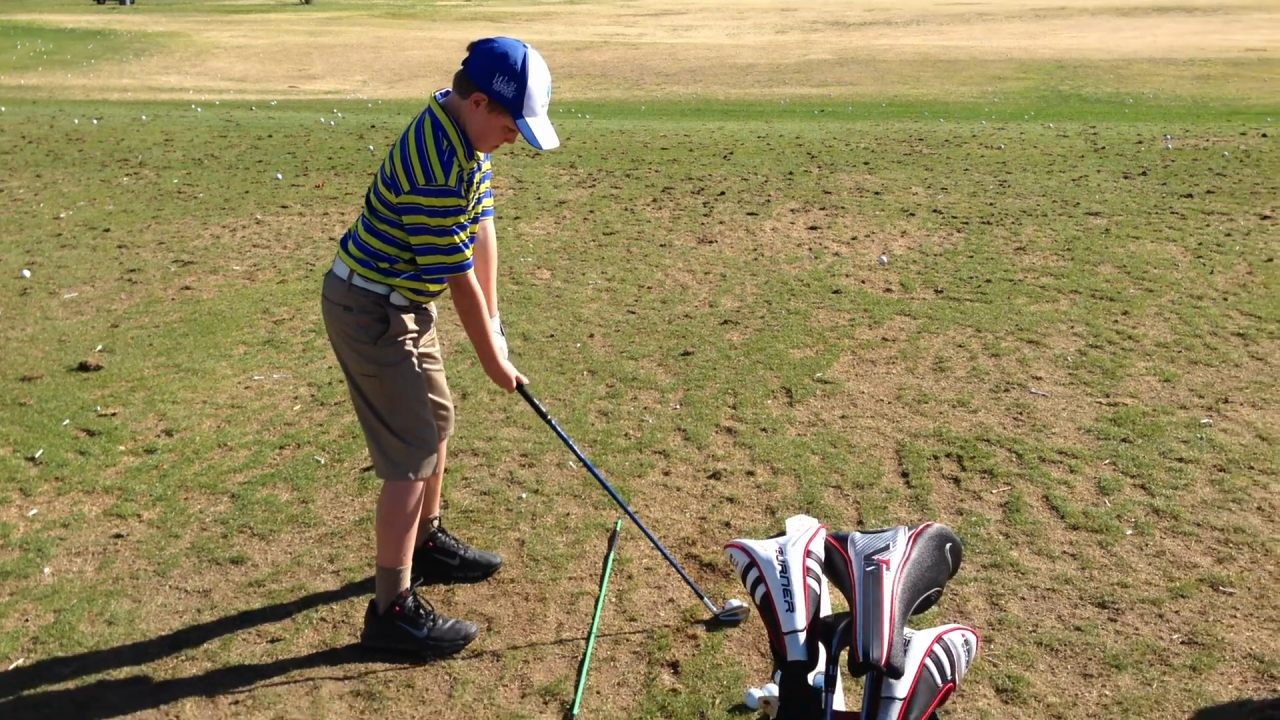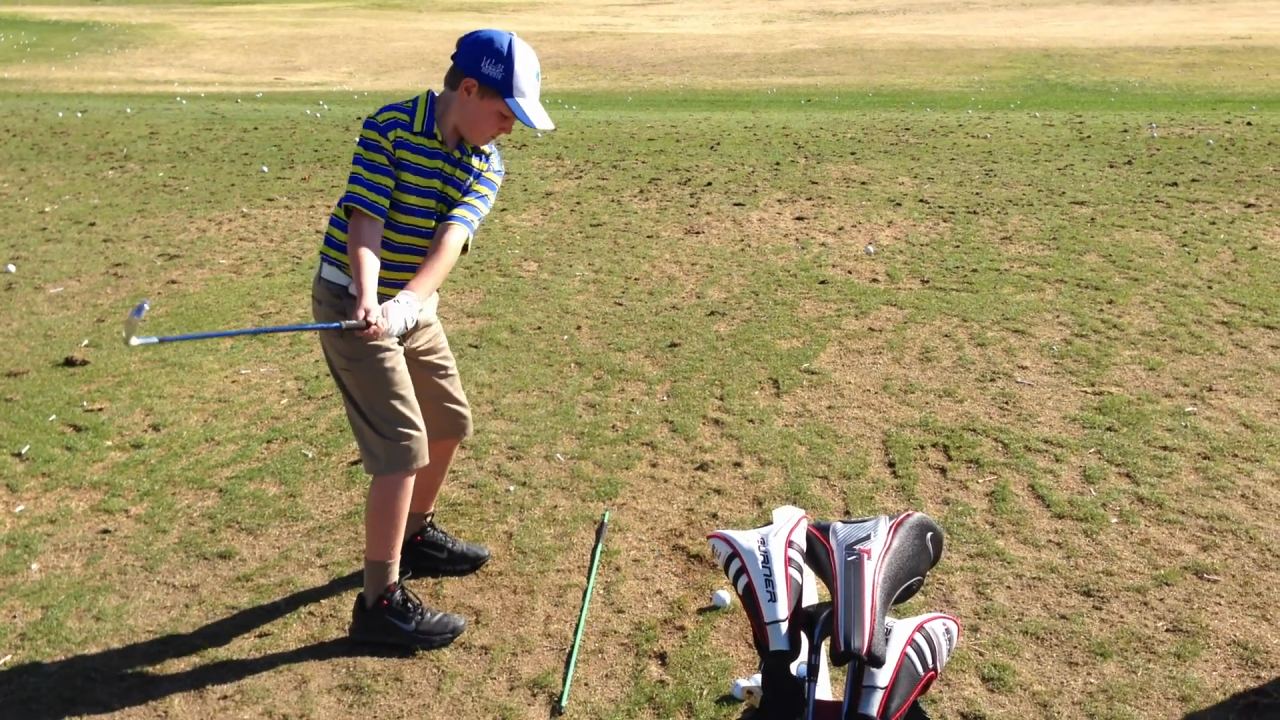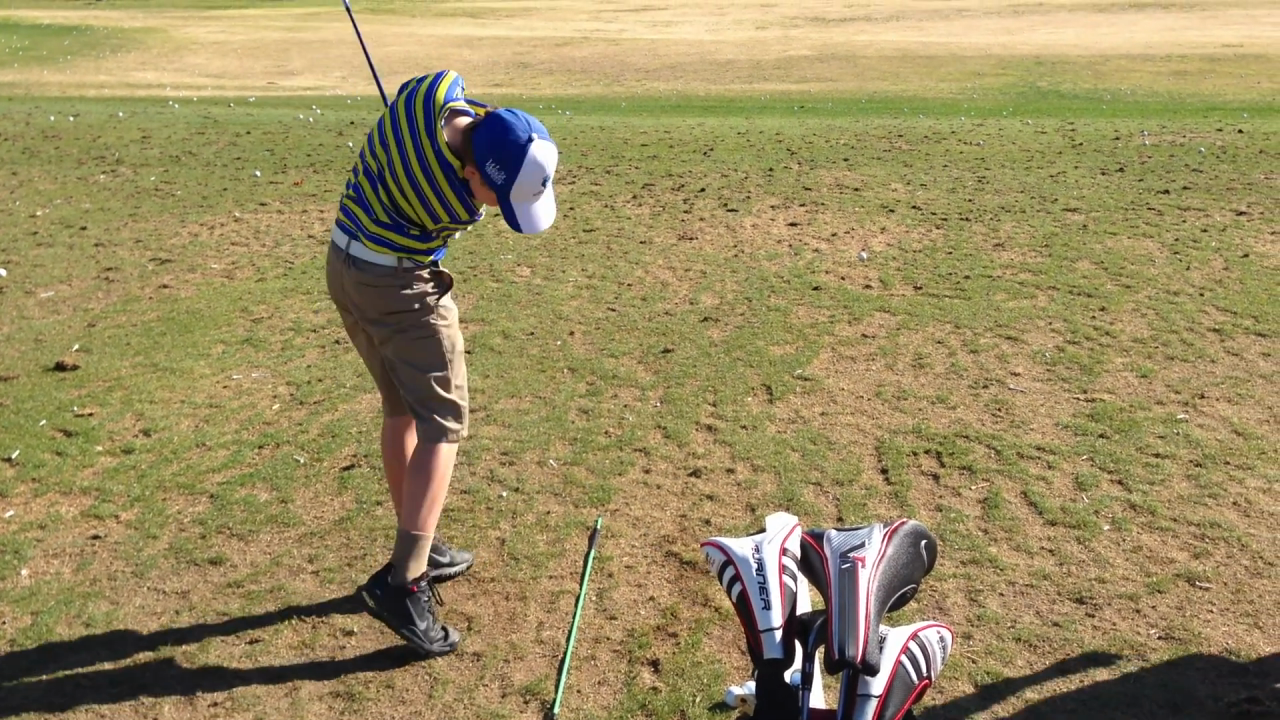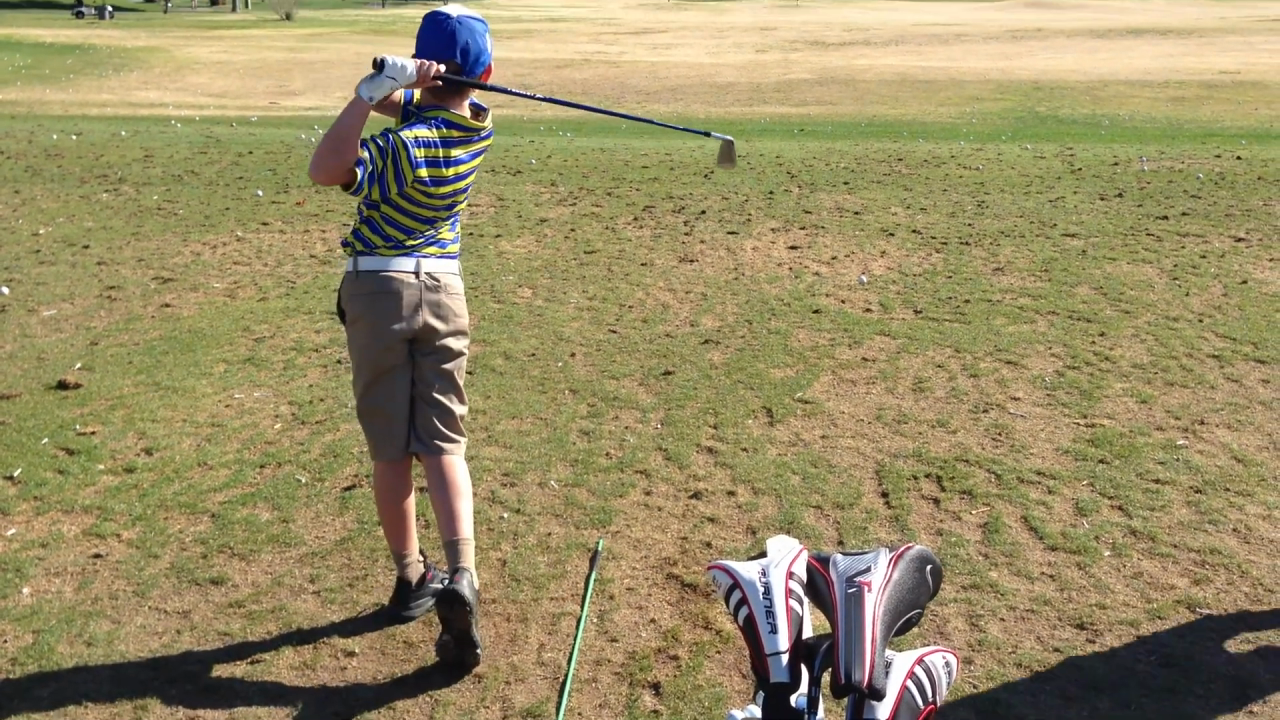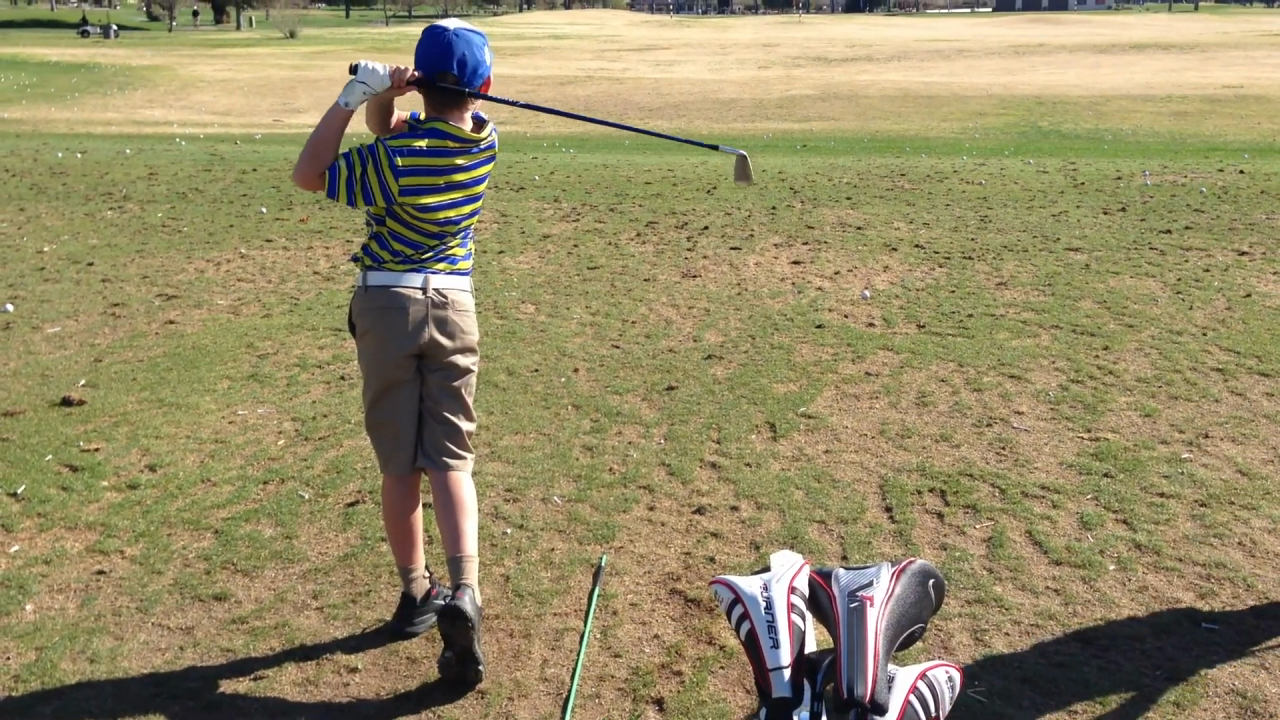
dt=1s
person 1, frame 1
left shoulder: (462, 131)
right shoulder: (437, 166)
left elbow: (482, 228)
right elbow: (459, 276)
left wrist: (495, 321)
right wrist: (492, 359)
left hip: (403, 301)
right hip: (370, 310)
left knee: (436, 421)
right knee: (411, 454)
left ankle: (426, 542)
right ankle: (393, 609)
person 1, frame 2
left shoulder: (485, 163)
right shoulder: (390, 129)
left elbow: (451, 238)
right elbow: (364, 223)
left wrist: (408, 303)
right wrist: (368, 299)
left hip: (409, 303)
right hip: (352, 304)
left knee: (449, 423)
right knee: (403, 447)
left ankle: (415, 536)
right ankle: (381, 602)
person 1, frame 3
left shoulder: (433, 91)
right shoulder: (453, 204)
left hip: (347, 268)
right hip: (404, 284)
left knee: (402, 409)
right knee: (440, 424)
left ankle: (416, 549)
right ankle: (404, 580)
person 1, frame 4
left shoulder: (408, 146)
right shoulder: (477, 122)
left elbow: (324, 171)
right elbow: (390, 104)
left wrist: (375, 87)
right wrist: (383, 89)
left hip: (377, 290)
right hip: (442, 290)
left knee: (390, 448)
right knee: (443, 443)
left ankle: (411, 578)
right ankle: (460, 576)
person 1, frame 5
left shoulder: (399, 159)
right shoulder: (485, 138)
left elbow: (308, 174)
left wrist: (353, 94)
right wrist: (379, 98)
left hip: (387, 305)
right hip: (453, 305)
left knee: (399, 463)
right knee: (451, 458)
left ankle: (416, 592)
right ankle: (463, 592)
